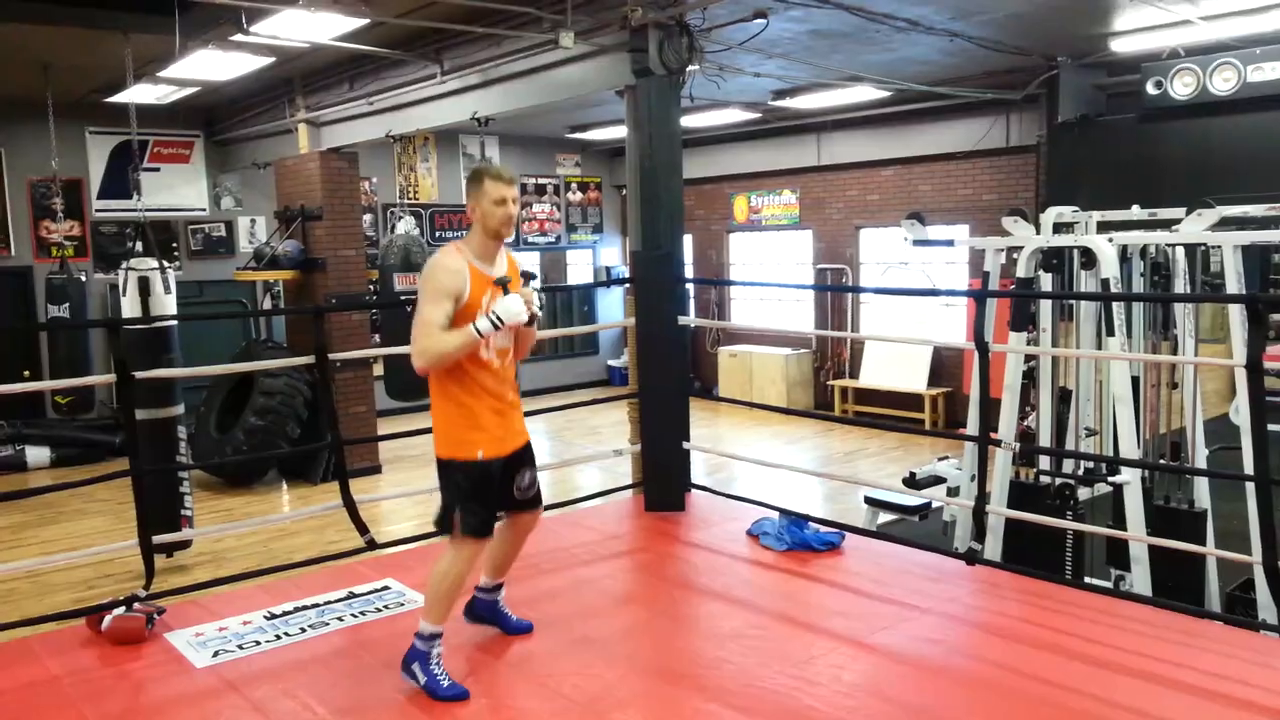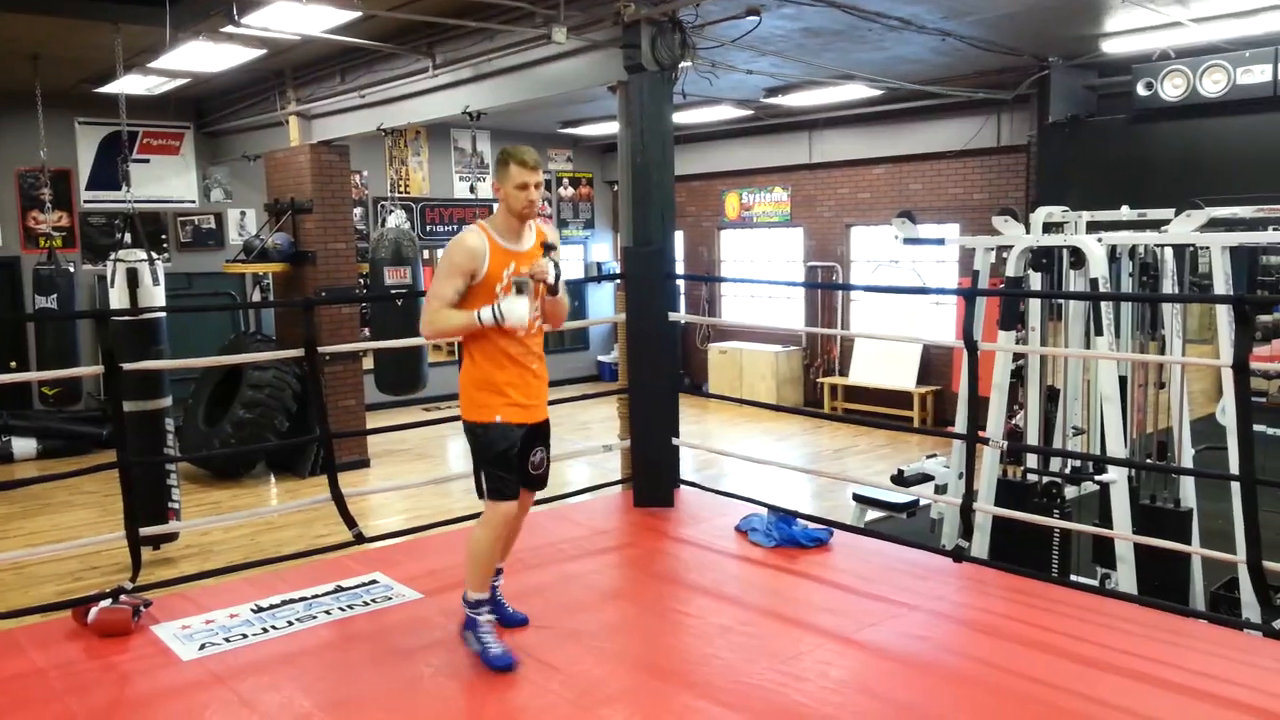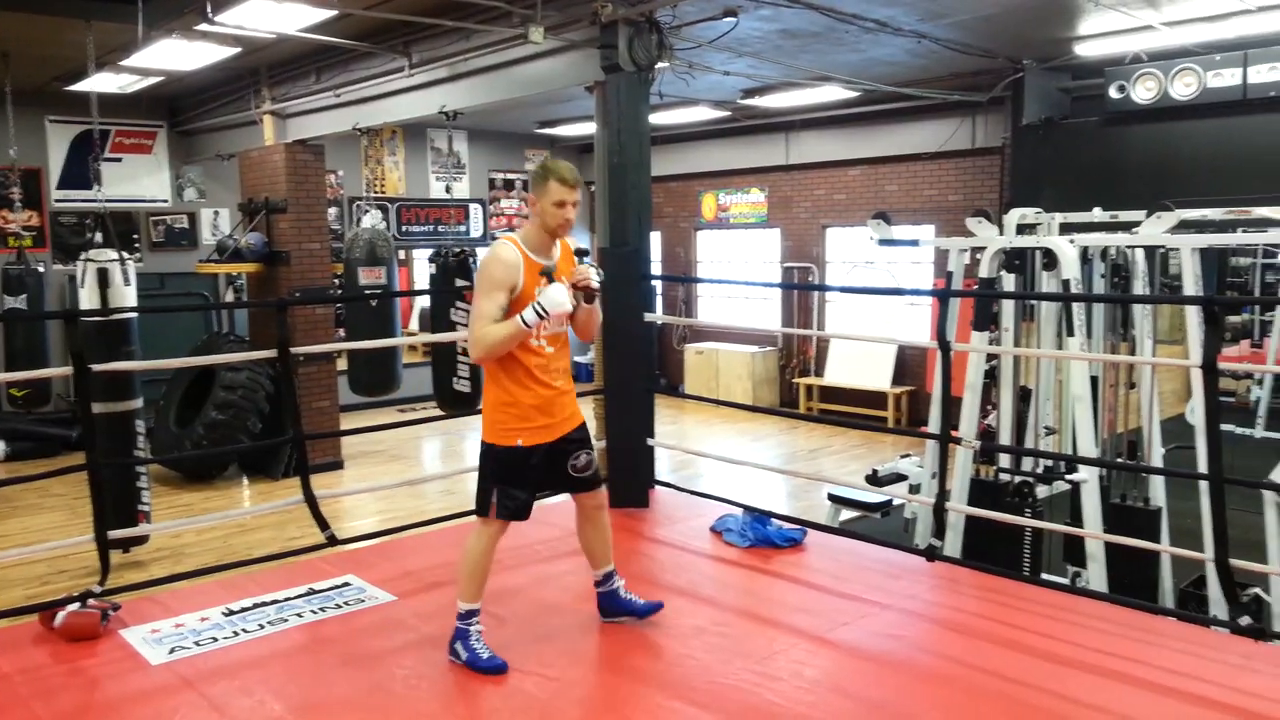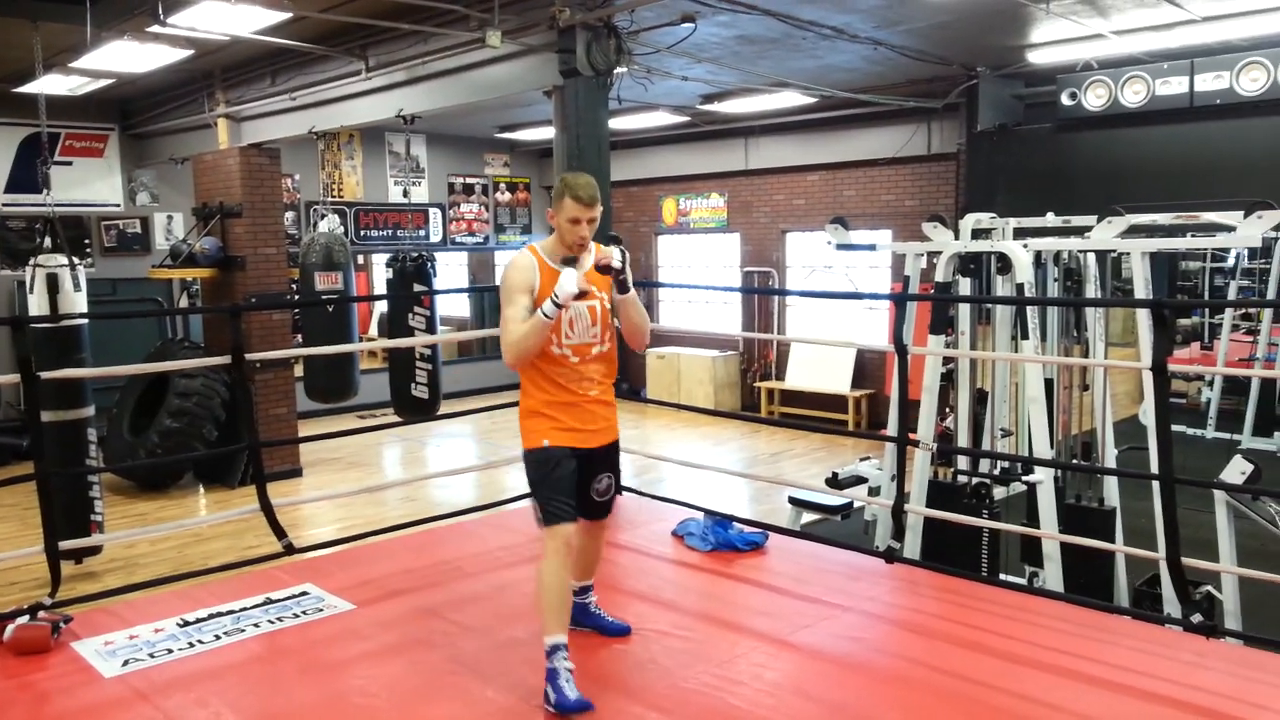
dt=0.5s
person 1, frame 1
left shoulder: (510, 264)
right shoulder: (447, 268)
right elbow: (423, 357)
left wrist: (527, 316)
right wrist: (489, 321)
left hip: (508, 423)
right hip: (466, 432)
left knee: (524, 515)
right knee: (468, 542)
left ankle: (487, 599)
right ankle: (423, 652)
person 1, frame 2
left shoulder: (545, 239)
right shoulder: (470, 246)
left elbow: (558, 320)
right elbow: (431, 325)
left wrist: (553, 285)
right wrist: (494, 312)
left hip: (532, 396)
right hip: (490, 400)
left knee: (523, 498)
right knee: (503, 508)
left ankle: (488, 588)
right ankle: (476, 616)
person 1, frame 3
left shoulder: (569, 252)
right shoulder: (503, 259)
left elbow: (586, 334)
right elbow: (479, 347)
left wrist: (588, 296)
right wrist: (537, 310)
left hip: (561, 409)
right hip: (514, 418)
left knee: (593, 499)
right knee: (495, 523)
left ankle: (609, 594)
right ankle: (465, 630)
person 1, frame 4
left shoulder: (607, 260)
right shoulder: (525, 268)
left elbow: (639, 340)
right elbow: (512, 355)
left wrist: (622, 284)
right wrist: (556, 300)
left hip: (599, 420)
right hip: (549, 426)
left knee: (595, 520)
right knee: (560, 535)
left ankle: (581, 603)
right ankle: (558, 668)
